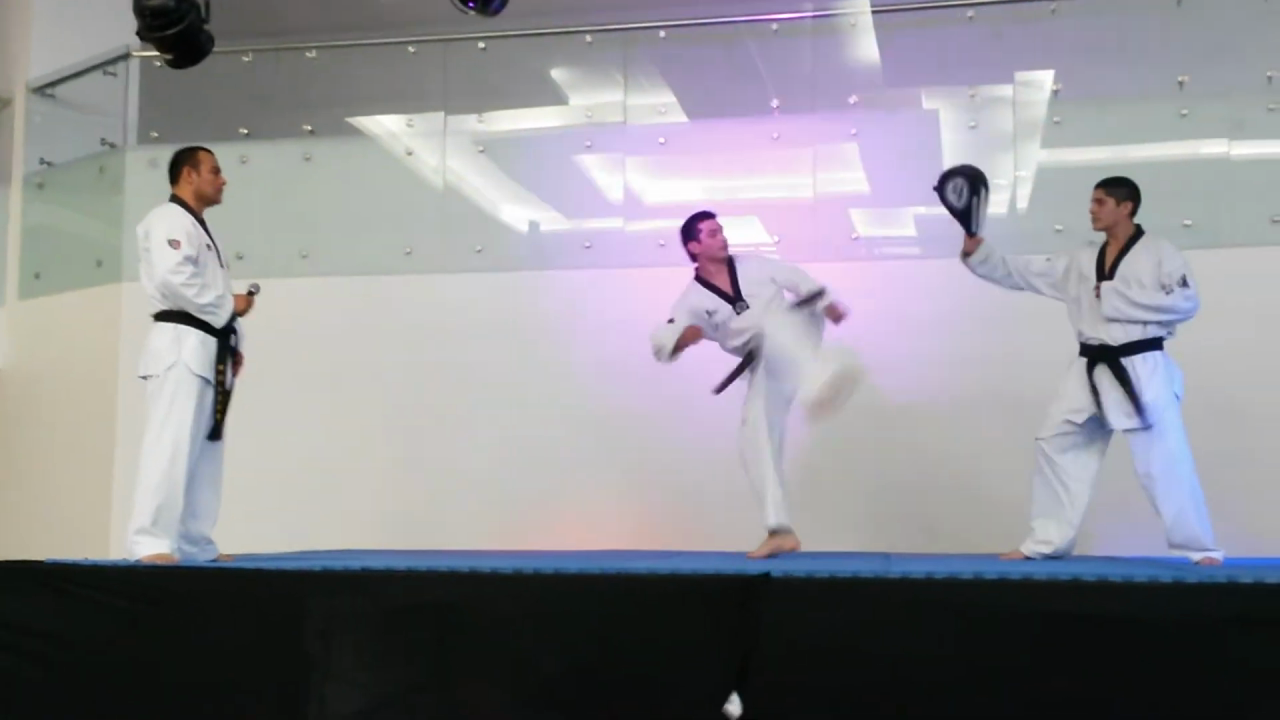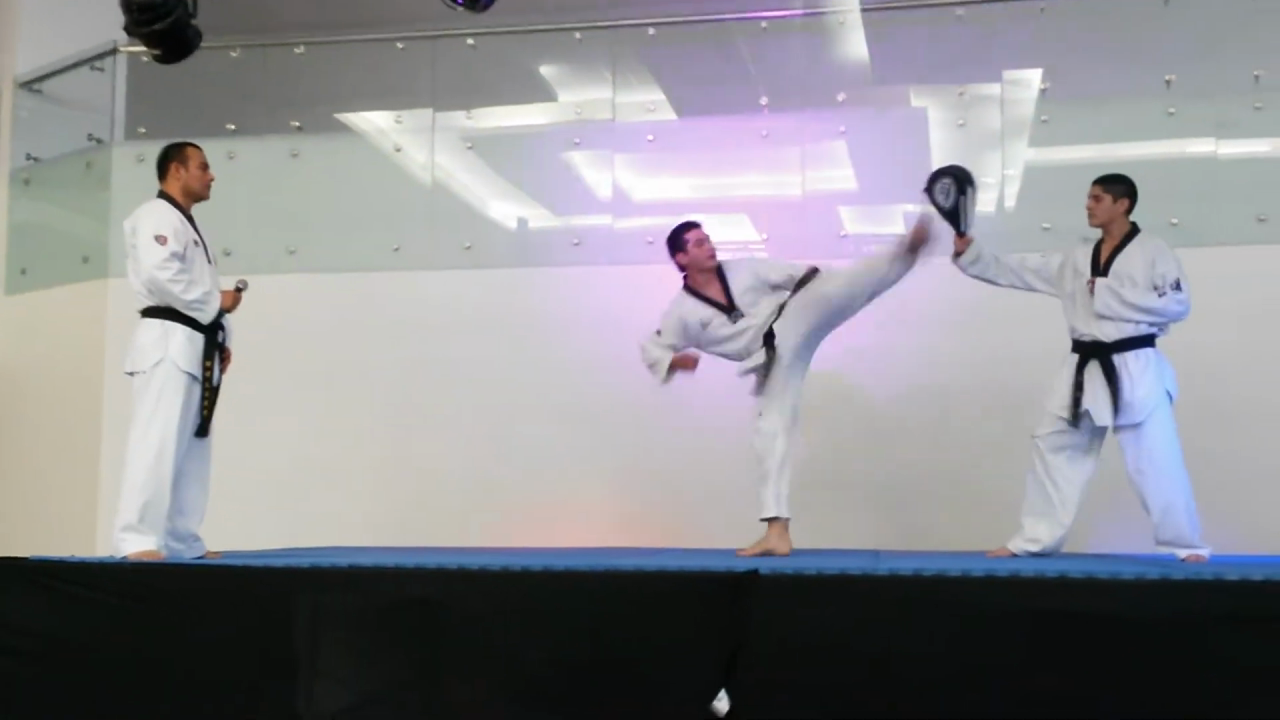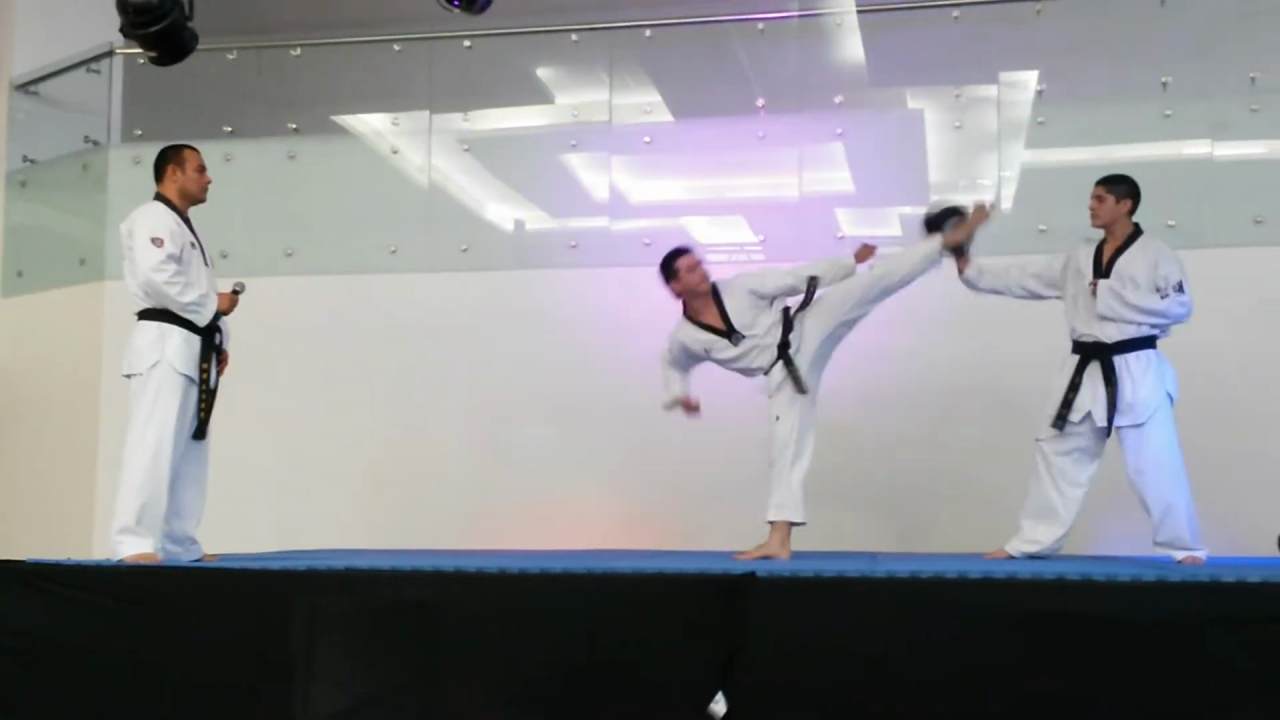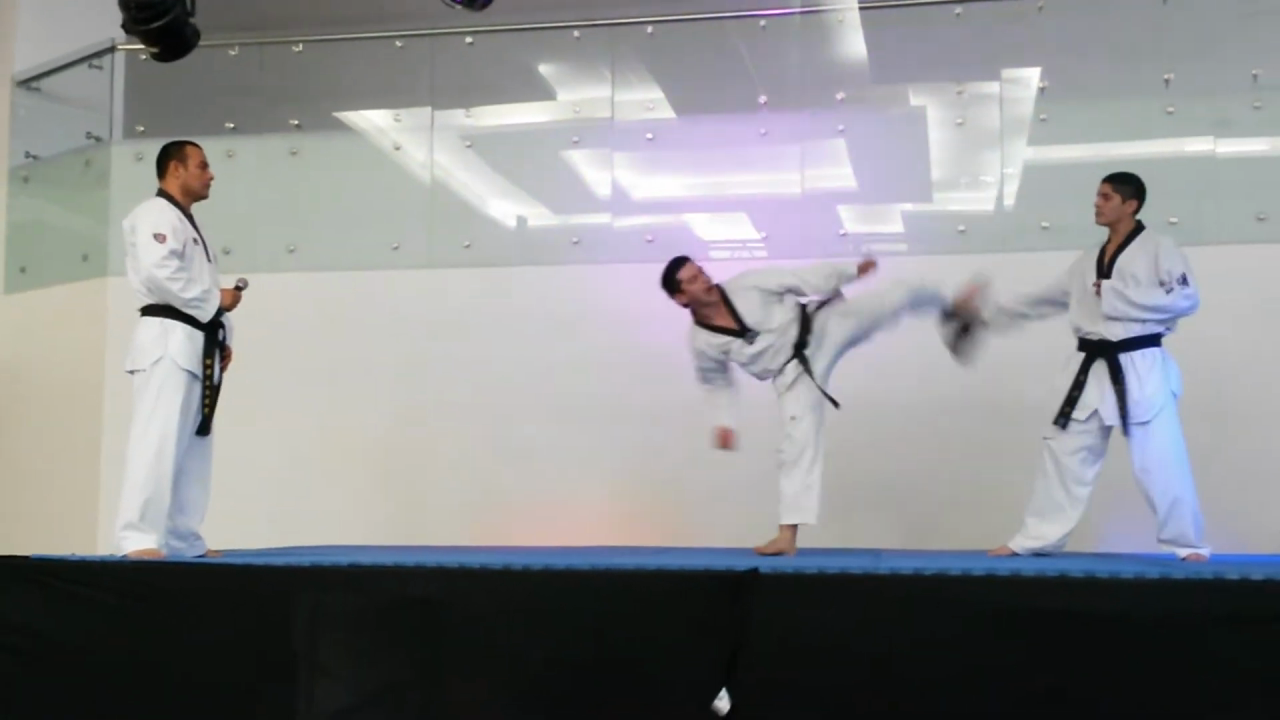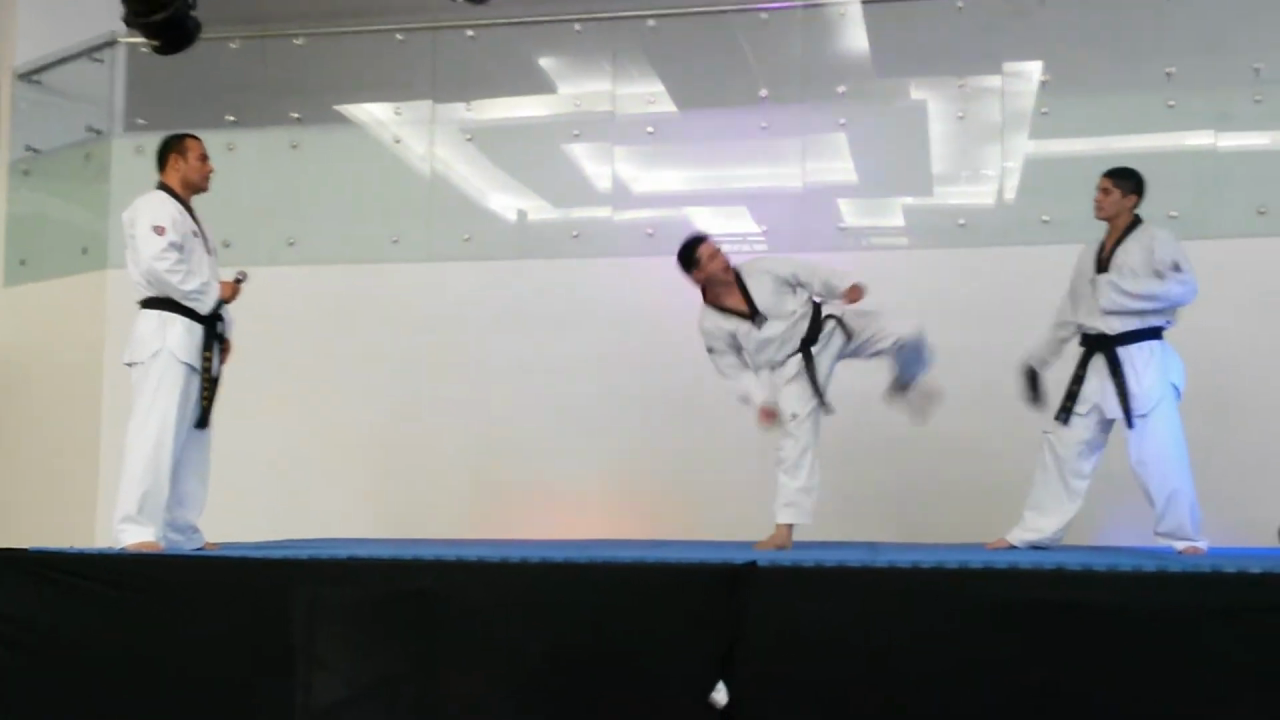
dt=0.1s
person 1, frame 1
left shoulder: (199, 230)
right shoulder: (169, 220)
right elbow: (173, 279)
left wrist: (231, 343)
right wrist: (229, 306)
left hip: (207, 349)
right hip: (181, 346)
left knee: (205, 449)
right knee: (171, 444)
left ankle: (194, 543)
right ankle: (150, 542)
person 1, frame 2
left shoulder: (188, 227)
right shoulder: (156, 216)
right elbow: (160, 275)
left wrist: (219, 338)
right wrist: (216, 302)
left hip: (194, 346)
right hip: (168, 343)
left knee: (191, 447)
right knee: (157, 440)
left ankle: (181, 540)
right ankle: (136, 539)
person 1, frame 3
left shoulder: (185, 228)
right shoulder: (153, 218)
right elbow: (156, 277)
left wrist: (217, 340)
right wrist: (213, 305)
left hip: (192, 348)
right hip: (165, 344)
left knee: (189, 449)
right knee: (154, 443)
left ankle: (178, 543)
right ankle: (134, 542)
person 1, frame 4
left shoulder: (188, 225)
right shoulder: (155, 215)
right elbow: (159, 273)
left wrist: (221, 338)
right wrist: (215, 300)
left hip: (195, 344)
right hip: (168, 341)
left knee: (192, 445)
right knee: (157, 439)
left ankle: (182, 538)
right ankle: (137, 538)
person 1, frame 5
left shoulder: (189, 218)
right shoulder: (155, 207)
right elbow: (158, 265)
left wrist: (220, 330)
right wrist: (215, 293)
left hip: (194, 337)
right hip: (167, 333)
left knee: (191, 437)
right knee: (156, 432)
left ankle: (180, 531)
right ankle: (136, 530)
person 2, frame 1
left shoulder: (1159, 252)
right shoulder: (1080, 260)
left elbow: (1186, 303)
right elbow: (1021, 273)
left wrist: (1118, 297)
right wrist: (978, 253)
left hip: (1142, 370)
right hip: (1090, 371)
left knee: (1164, 462)
right knee: (1055, 447)
left ankle: (1198, 547)
right ankle: (1046, 543)
person 2, frame 2
left shoulder: (1153, 251)
right shoulder: (1077, 257)
left elbow: (1177, 305)
right elbow: (1019, 272)
left wrist: (1110, 294)
right wrist: (969, 253)
left hip: (1135, 368)
right hip: (1085, 368)
left knee: (1154, 460)
right knee: (1053, 447)
left ankle: (1186, 544)
right ankle: (1035, 539)
person 2, frame 3
left shoulder: (1155, 253)
right shoulder: (1079, 258)
left elbow: (1180, 306)
right elbow: (1023, 279)
left wrist: (1112, 296)
right wrist: (970, 269)
left hip: (1135, 369)
right hip: (1085, 369)
left knee: (1154, 461)
right knee: (1057, 450)
left ankle: (1183, 545)
right ankle: (1032, 541)
person 2, frame 4
left shoulder: (1159, 249)
right shoulder: (1090, 257)
left elbow: (1185, 300)
right elbow: (1048, 299)
left wrist: (1117, 296)
right wrist: (989, 311)
left hip: (1141, 367)
right hip: (1093, 368)
left knee: (1160, 459)
right knee: (1065, 450)
left ankle: (1187, 543)
right ankle: (1035, 538)
person 2, frame 5
left shoulder: (1156, 240)
right shoulder: (1092, 253)
left elbow: (1180, 290)
right elbow: (1071, 312)
left wrist: (1112, 289)
right wrist: (1039, 359)
left hip: (1143, 360)
right hip: (1096, 362)
left knee: (1159, 454)
right knee: (1065, 442)
left ankle: (1185, 536)
right ankle: (1034, 532)
person 3, frame 1
left shoulder: (752, 266)
right shoulder: (693, 299)
left elbow: (800, 280)
right elbow: (660, 344)
left wrist: (826, 304)
right wrist: (680, 338)
right hip: (765, 362)
right knee: (757, 439)
right ankle: (780, 532)
person 3, frame 2
left shoulder: (740, 270)
right shoulder: (678, 312)
left elbow: (788, 273)
right elbow: (651, 351)
right wrist: (672, 362)
left hip: (791, 327)
right hip: (769, 364)
left knee: (828, 292)
right knee: (771, 436)
left ankle: (905, 250)
right ankle: (778, 533)
person 3, frame 3
left shoulder: (737, 286)
right shoulder: (685, 336)
left elbow: (799, 277)
right elbow: (672, 364)
left wrist: (851, 262)
right wrist: (679, 396)
left hip: (807, 330)
right hip: (786, 371)
left knee: (866, 285)
right knee: (789, 441)
left ankle: (948, 242)
right ankle: (779, 539)
person 3, frame 4
left shoulder: (745, 285)
right shoulder: (702, 341)
left elbow: (805, 277)
right elbow: (715, 379)
left wrist: (852, 270)
right wrist: (722, 422)
left hip: (819, 331)
right hip: (794, 371)
left knee: (899, 297)
right knee: (799, 443)
left ankle: (948, 308)
right ankle: (787, 534)
person 3, frame 5
left shoulder: (758, 269)
right shoulder: (710, 321)
left elbow: (812, 274)
right elbow: (732, 368)
left wrist: (844, 288)
right wrist: (760, 401)
left hip: (828, 329)
right hip: (795, 366)
left knee: (906, 343)
right knee: (796, 441)
left ankle: (904, 386)
right ankle: (784, 529)
